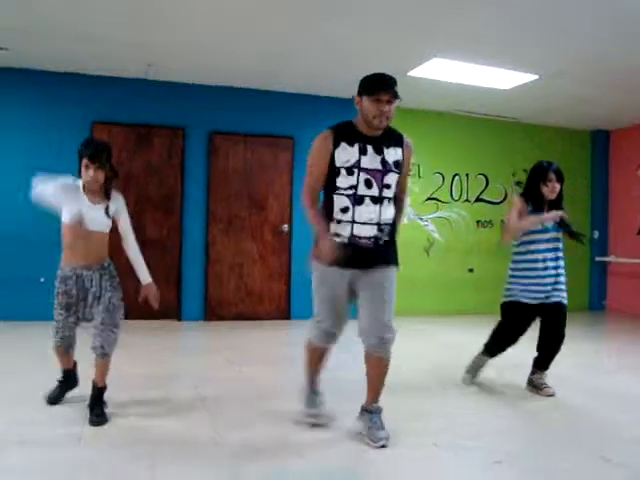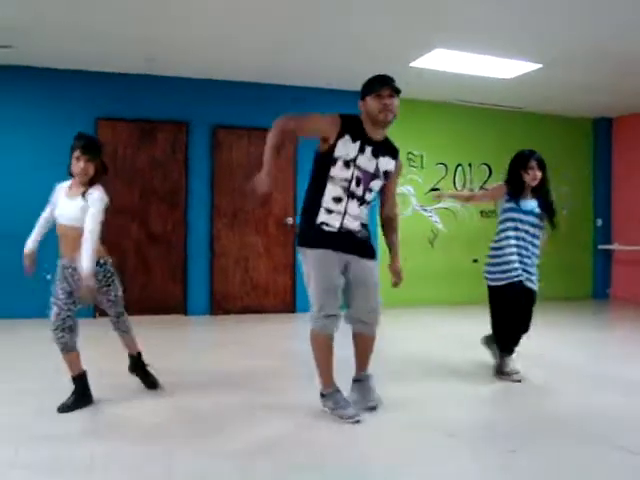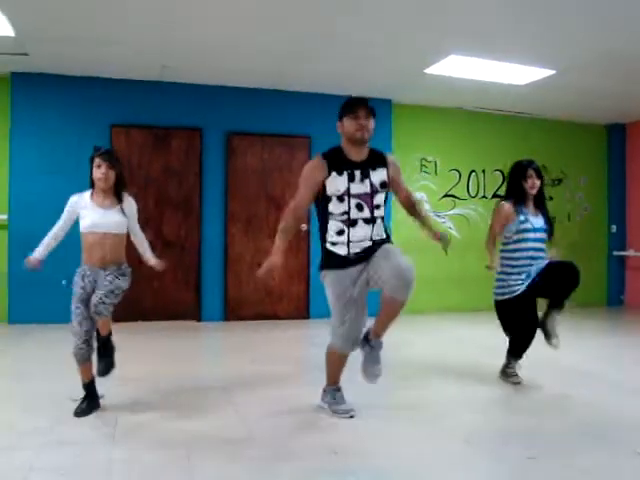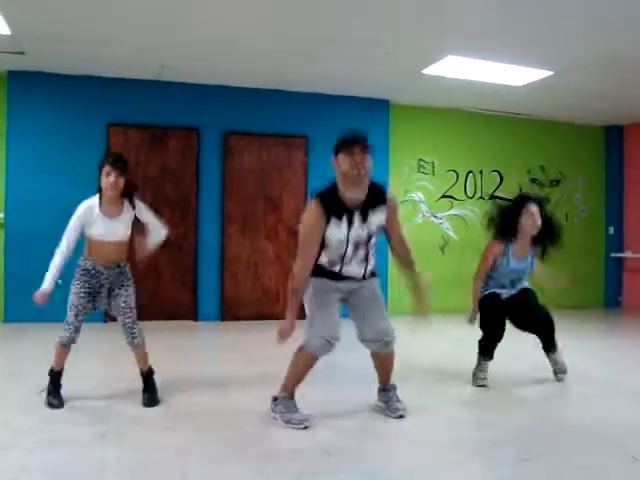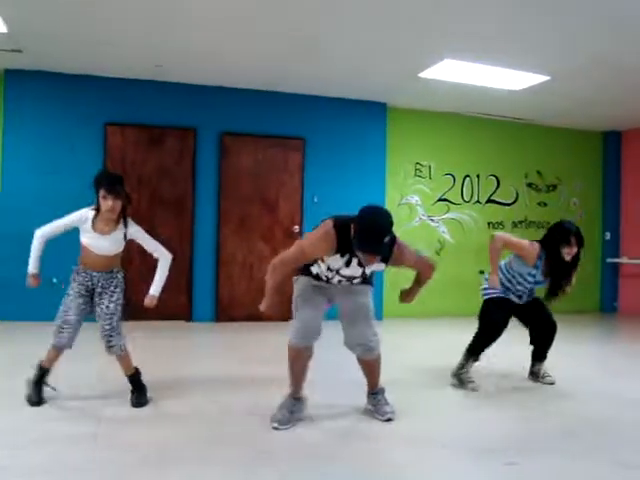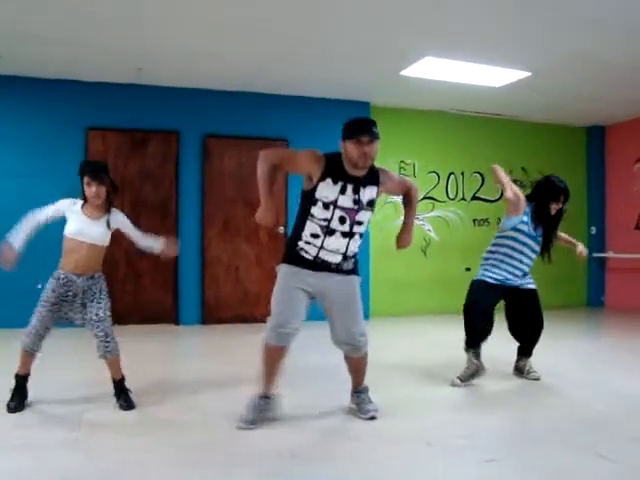
dt=0.7s
person 1, frame 1
left shoulder: (402, 145)
right shoulder: (330, 140)
right elbow: (310, 193)
right wrist: (324, 234)
left hip: (378, 258)
right hip: (335, 254)
left knee: (380, 336)
right knee: (325, 328)
left ankle: (370, 412)
right ankle: (311, 390)
person 1, frame 2
left shoulder: (392, 157)
right shoulder: (336, 127)
left elbow: (388, 212)
right elbow: (283, 125)
left wrist: (395, 257)
right wrist: (268, 166)
left hip: (359, 244)
right hip: (320, 240)
left knee: (366, 316)
right knee: (325, 315)
left ankle: (362, 379)
right ankle: (329, 391)
person 1, frame 3
left shoulder: (386, 163)
right shoulder: (320, 165)
left elbow: (407, 198)
right elbow: (295, 209)
left wrist: (429, 227)
right wrist: (279, 250)
left hip: (377, 251)
right hip: (340, 262)
left knee: (402, 275)
right knee: (346, 330)
left ankle: (373, 338)
right ankle: (331, 390)
person 1, frame 4
left shoulder: (384, 201)
right shoulder: (320, 208)
left elbow: (398, 246)
right elbow: (303, 264)
left wrist: (414, 279)
right wrist: (290, 316)
left hip: (363, 281)
right hip: (325, 279)
left knee: (382, 335)
right knee: (323, 337)
left ankle: (386, 392)
right ankle: (283, 399)
person 1, frame 5
left shoulder: (397, 251)
right shoulder: (329, 234)
left elbow: (427, 266)
right elbow: (279, 264)
left wrist: (413, 291)
right wrist: (270, 299)
left hip: (355, 286)
right hip: (314, 279)
left knee: (366, 341)
right knee: (305, 330)
left ankle: (375, 395)
right ankle: (294, 398)
person 1, frame 6
left shoulder: (381, 180)
right shoulder: (319, 164)
left elbow: (410, 189)
right elbow: (268, 157)
left wrist: (407, 227)
right wrist: (266, 205)
left hip: (342, 275)
right hip: (297, 267)
left knee: (354, 339)
right knee: (281, 330)
left ankle: (359, 393)
right ankle: (264, 398)
person 2, frame 1
left shoulder: (116, 201)
right shoulder: (69, 187)
left elbow: (130, 243)
right elbow: (38, 187)
left wrist: (147, 281)
right wrist: (69, 212)
left hip: (103, 273)
right hip: (70, 275)
left knee: (105, 338)
right knee: (62, 337)
left ankle: (97, 398)
right ankle: (68, 377)
person 2, frame 2
left shoulder: (97, 194)
right shoulder: (61, 189)
left elbow: (92, 231)
right elbow: (47, 217)
left wrist: (87, 273)
right wrist: (31, 246)
left hip: (98, 267)
right hip: (67, 269)
left knee: (119, 317)
right knee: (61, 329)
left ankle: (137, 363)
right ankle: (81, 390)
person 2, frame 3
left shoulder: (126, 202)
right shoulder: (78, 201)
left elbow: (136, 233)
right elbow: (60, 229)
left wrist: (149, 257)
right wrist: (39, 254)
left hip: (117, 272)
right hip: (86, 273)
left knee: (99, 303)
right knee: (79, 338)
left ankle: (105, 344)
right ankle: (90, 395)
person 2, frame 4
left shoulder: (133, 205)
right shoulder: (87, 207)
left elbow: (161, 229)
right elbow: (64, 248)
left wrist: (149, 243)
right wrist: (46, 285)
left hip: (119, 272)
right hip: (88, 270)
left knee: (132, 327)
right knee: (71, 326)
left ankle: (148, 382)
right ankle: (54, 384)
person 2, frame 5
left shoulder: (129, 227)
right shoulder: (84, 217)
left elbow: (164, 256)
right elbow: (41, 234)
left wrist: (154, 290)
right wrist: (33, 268)
left hip: (111, 280)
right hip: (82, 277)
left knee: (111, 334)
right knee: (66, 332)
left ankle: (137, 385)
right ankle: (39, 378)
person 2, frame 6
left shoulder: (115, 217)
right shoulder: (70, 206)
left elbow: (141, 239)
right elbow: (35, 218)
left wrist: (161, 246)
left hip: (93, 284)
right hip: (62, 280)
left knee: (106, 339)
right knee: (33, 335)
left ankle: (121, 389)
person 3, frame 1
left shoulder: (555, 210)
right shoulder: (521, 203)
right elbow: (511, 227)
right wrist: (544, 218)
left hip: (552, 285)
right hip: (522, 283)
left knee: (554, 335)
right knee: (509, 330)
left ankle: (537, 377)
right ankle: (483, 358)
person 3, frame 2
left shoulder: (542, 198)
right shoulder: (505, 190)
right elbow: (473, 197)
right wrist: (449, 194)
left hip: (527, 268)
right hip: (503, 266)
left knee: (521, 320)
right knee: (506, 315)
left ankle: (496, 341)
right ankle: (504, 362)
person 3, frame 3
left shoulder: (540, 208)
right shoulder: (507, 207)
left elbow: (545, 241)
right elbow: (491, 242)
left wrist: (551, 256)
right wrist: (495, 262)
left hip: (539, 269)
right hip: (513, 277)
left knee: (570, 273)
right knee: (524, 327)
left ankle: (550, 315)
right ankle: (509, 365)
person 3, frame 4
left shoulder: (537, 243)
right shoulder: (500, 244)
right elbow: (480, 275)
right wrist: (475, 307)
left hip: (519, 290)
right hip: (493, 291)
left knee: (543, 321)
right knee: (494, 327)
left ankle: (553, 354)
right ankle: (482, 366)
person 3, frame 5
left shoulder: (562, 261)
right shoulder: (532, 251)
right elbow: (497, 237)
right wrist: (493, 273)
left hip: (524, 296)
right hip: (499, 291)
left knee: (548, 326)
right knee: (492, 328)
left ankle: (537, 367)
right ankle: (464, 368)
person 3, frame 6
left shoulder: (546, 219)
right shoulder: (520, 204)
left elbow: (554, 234)
right elbow: (496, 169)
left wrist: (576, 244)
right wrist: (508, 190)
left hip: (521, 281)
right hip: (492, 274)
left knee: (533, 325)
right knee: (475, 310)
left ankle: (523, 363)
right ankle: (474, 361)
